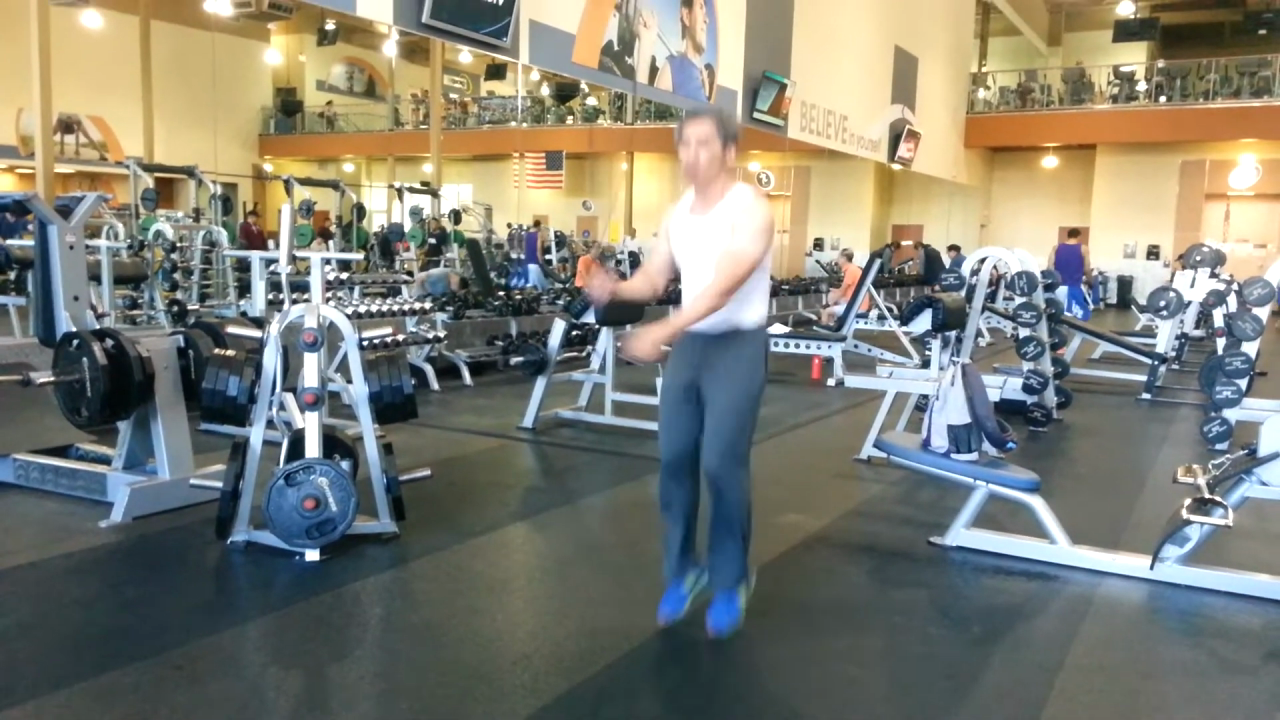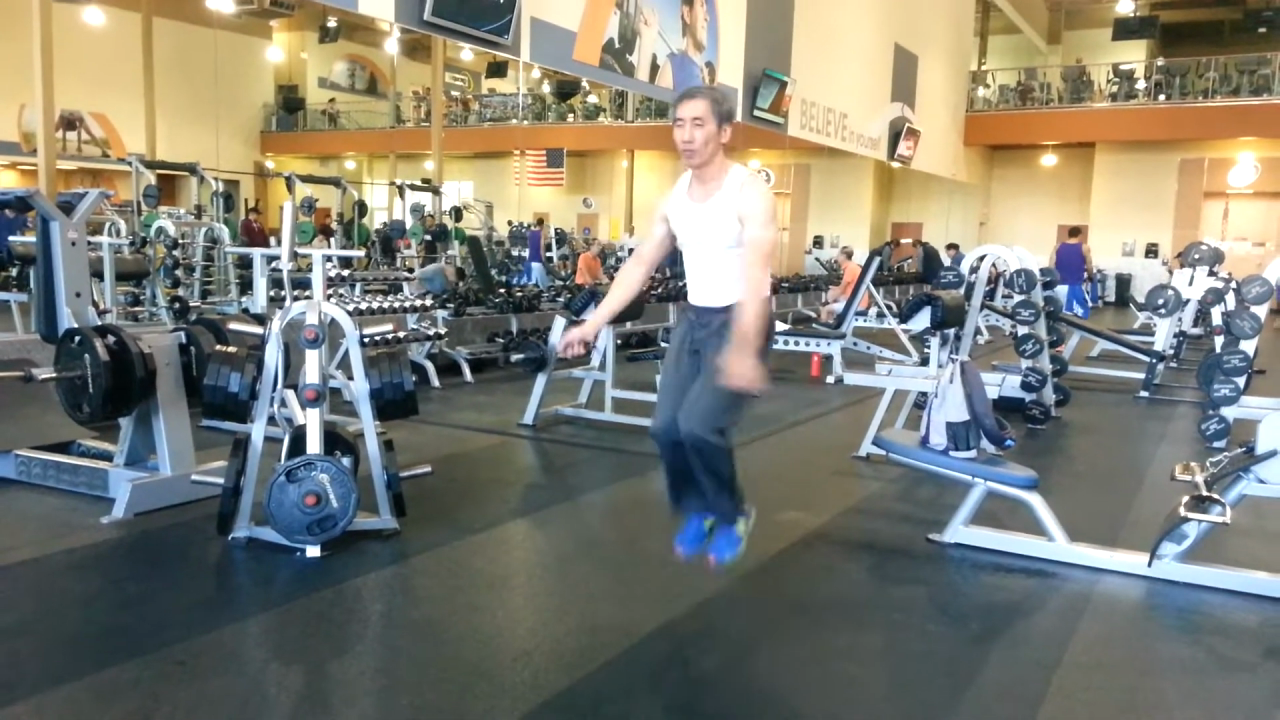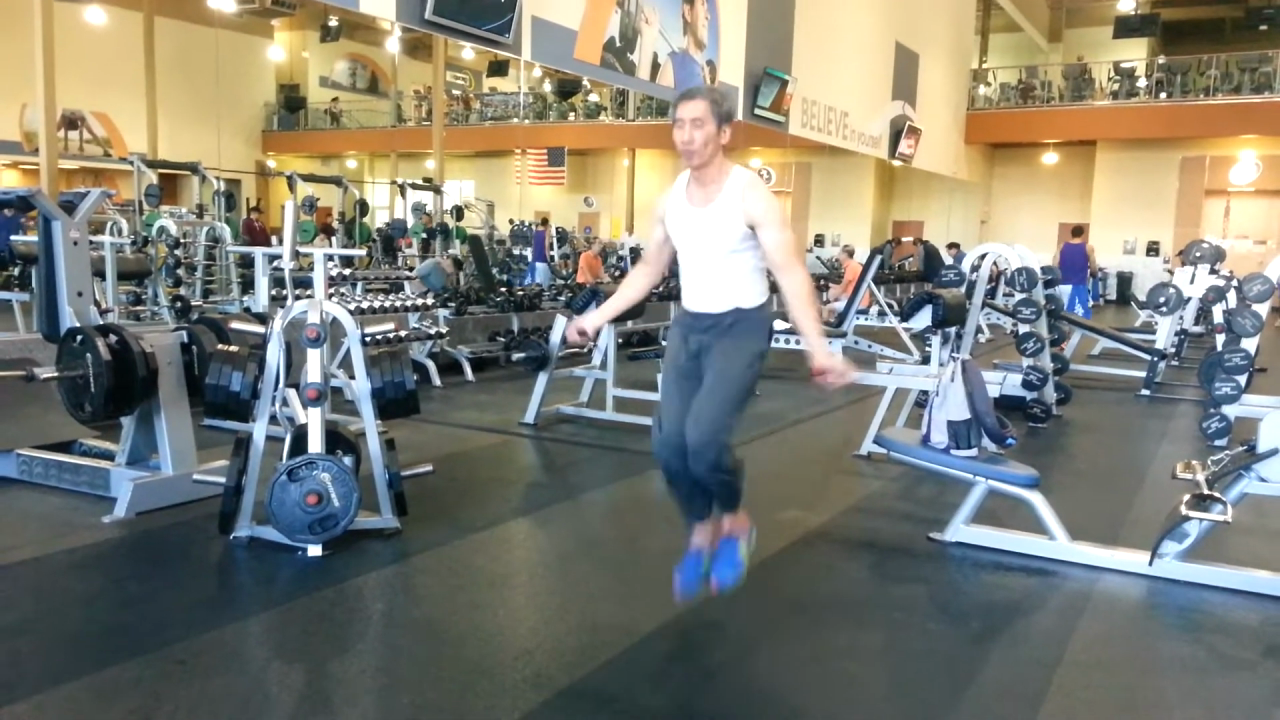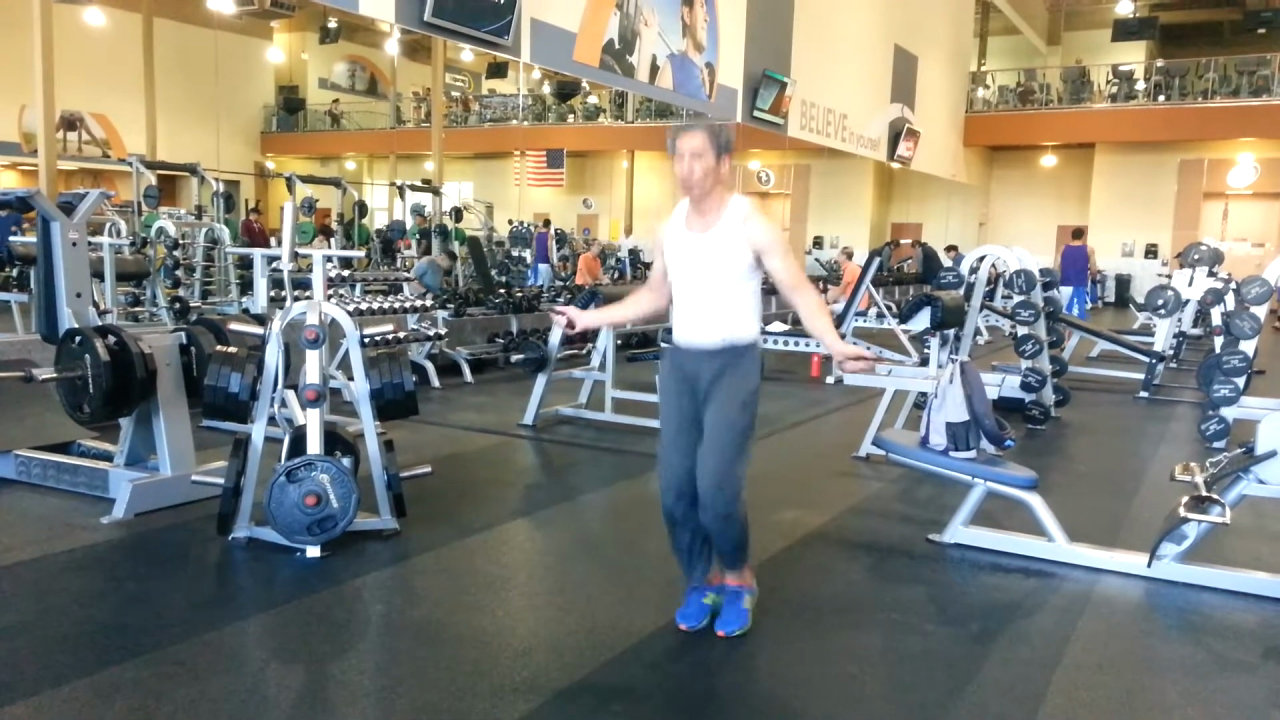
dt=0.1s
person 1, frame 1
left shoulder: (751, 213)
right shoulder: (677, 215)
left elbow: (722, 283)
right elbow: (650, 283)
left wrist: (662, 330)
right wrist: (612, 286)
left hip: (738, 348)
right hip: (691, 348)
left knee: (722, 470)
right knee: (672, 464)
left ankle: (729, 582)
right ankle: (682, 571)
person 1, frame 2
left shoulder: (751, 193)
right shoulder: (675, 196)
left elbow: (759, 275)
right elbow: (641, 264)
left wrist: (743, 349)
right wrist: (594, 322)
left hip: (738, 321)
right hip: (694, 318)
left knee: (698, 424)
right knee: (667, 428)
left ankle: (730, 511)
right ankle: (698, 509)
person 1, frame 3
left shoulder: (753, 196)
right shoulder: (670, 200)
left elbow: (790, 272)
right elbow: (649, 268)
left wrist: (815, 343)
right wrist: (599, 315)
left hip: (740, 327)
right hip: (689, 327)
left knee: (702, 434)
right knee: (668, 441)
left ankle: (732, 519)
right ankle: (703, 528)
person 1, frame 4
left shoulder: (753, 224)
right shoulder: (668, 228)
left elbow: (801, 292)
left wrist: (835, 345)
right wrist: (595, 318)
left hip: (734, 364)
right hip: (681, 362)
left knee: (715, 484)
right knee: (675, 486)
left ankle: (737, 579)
right ankle: (702, 583)
